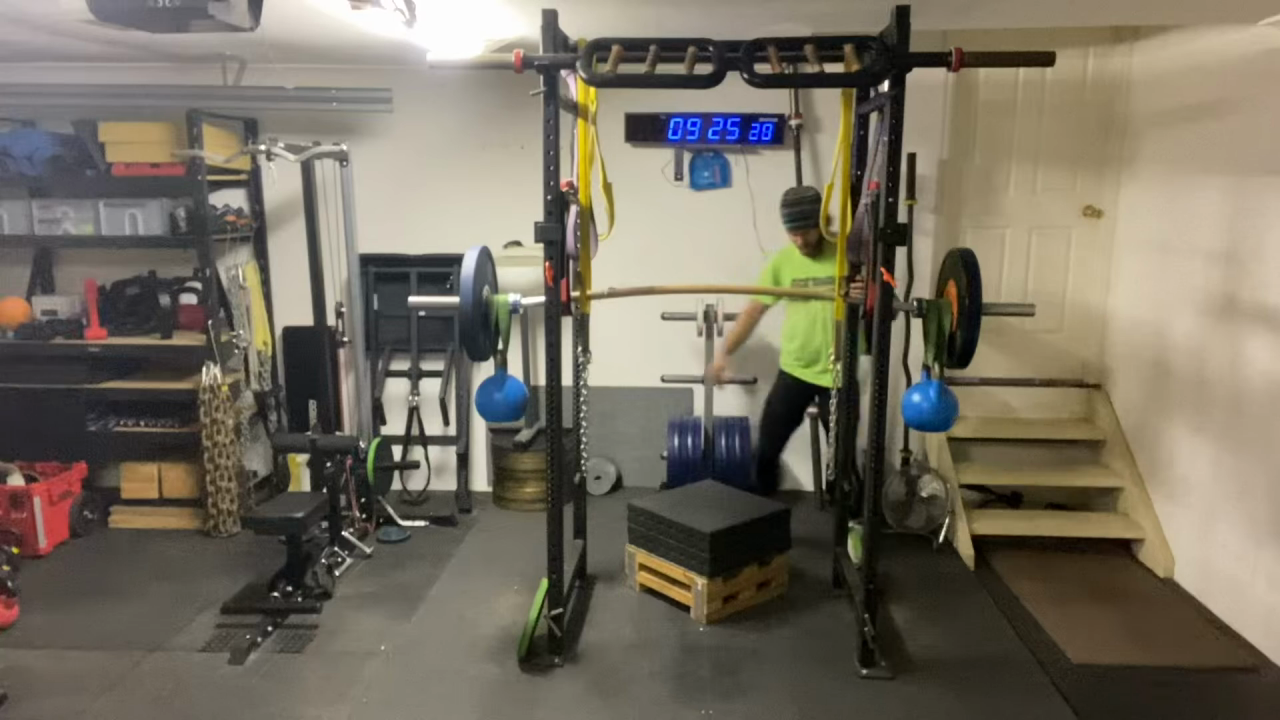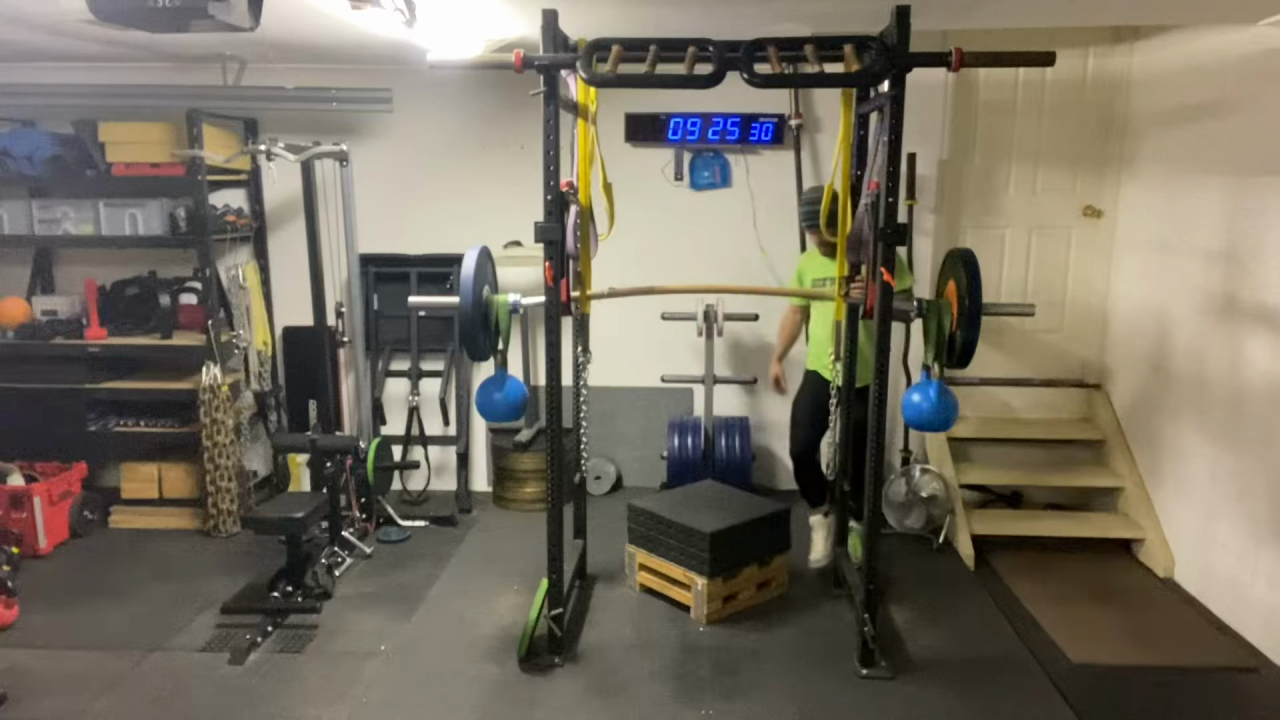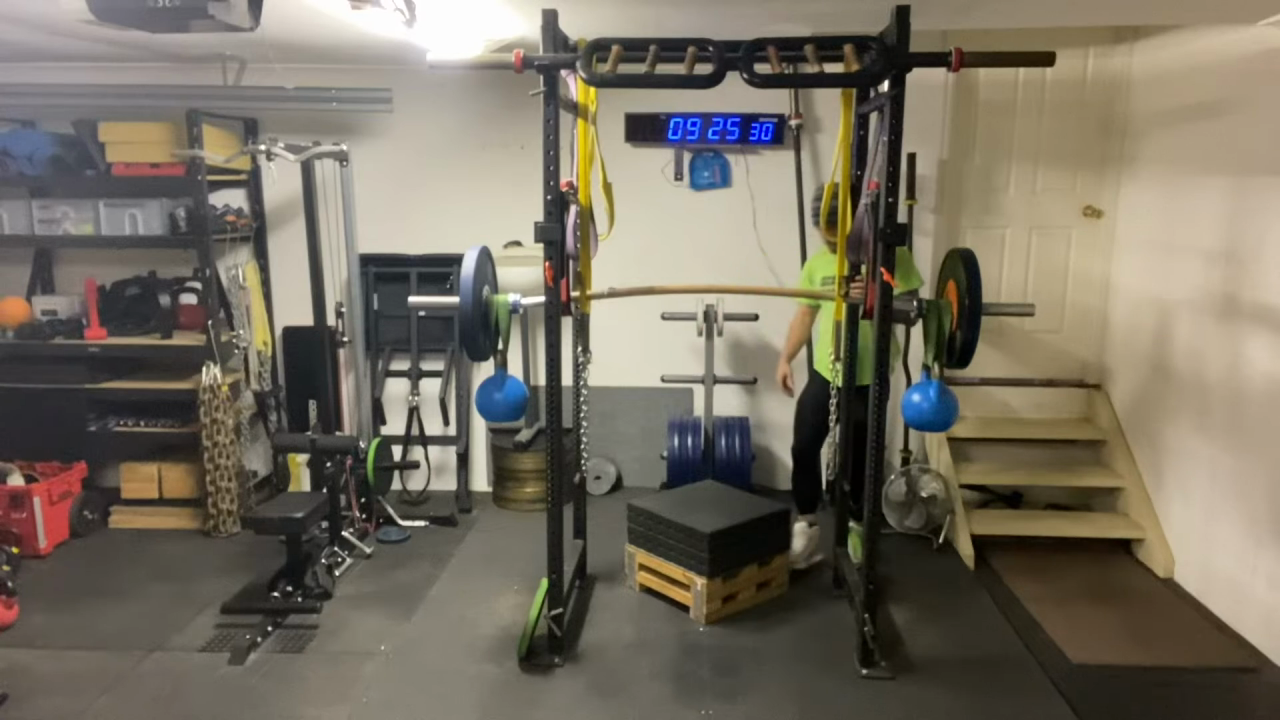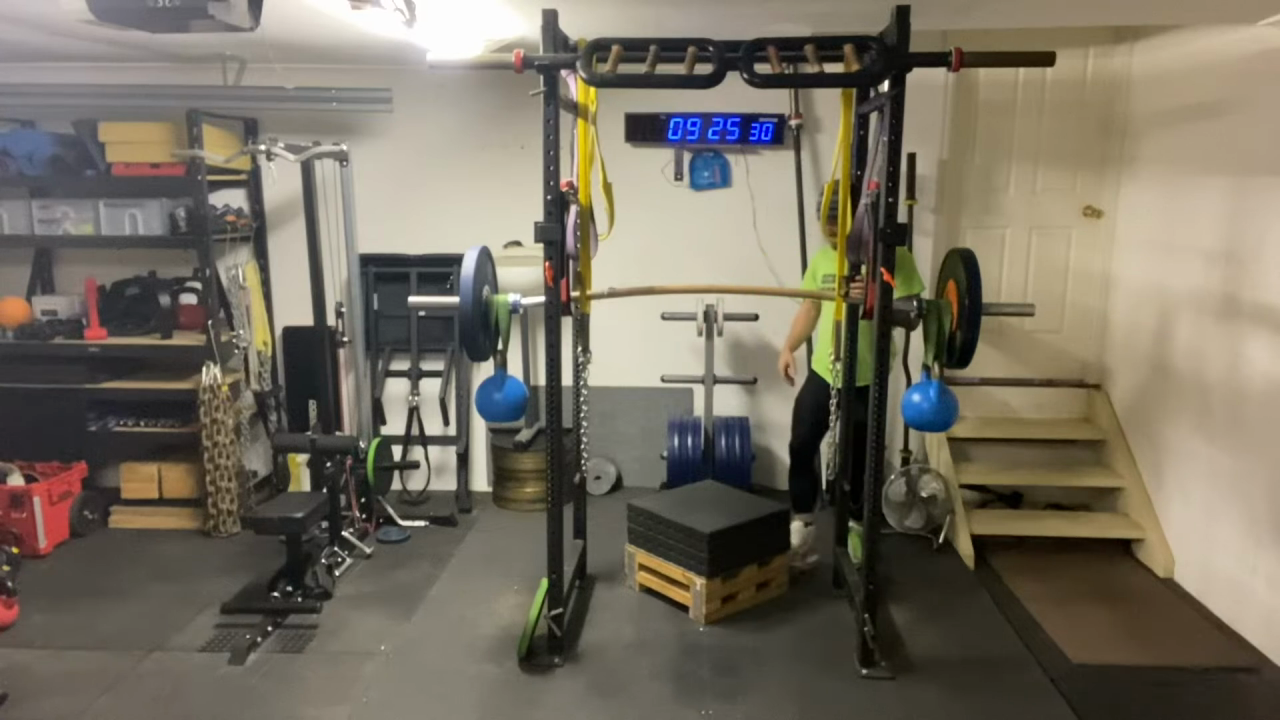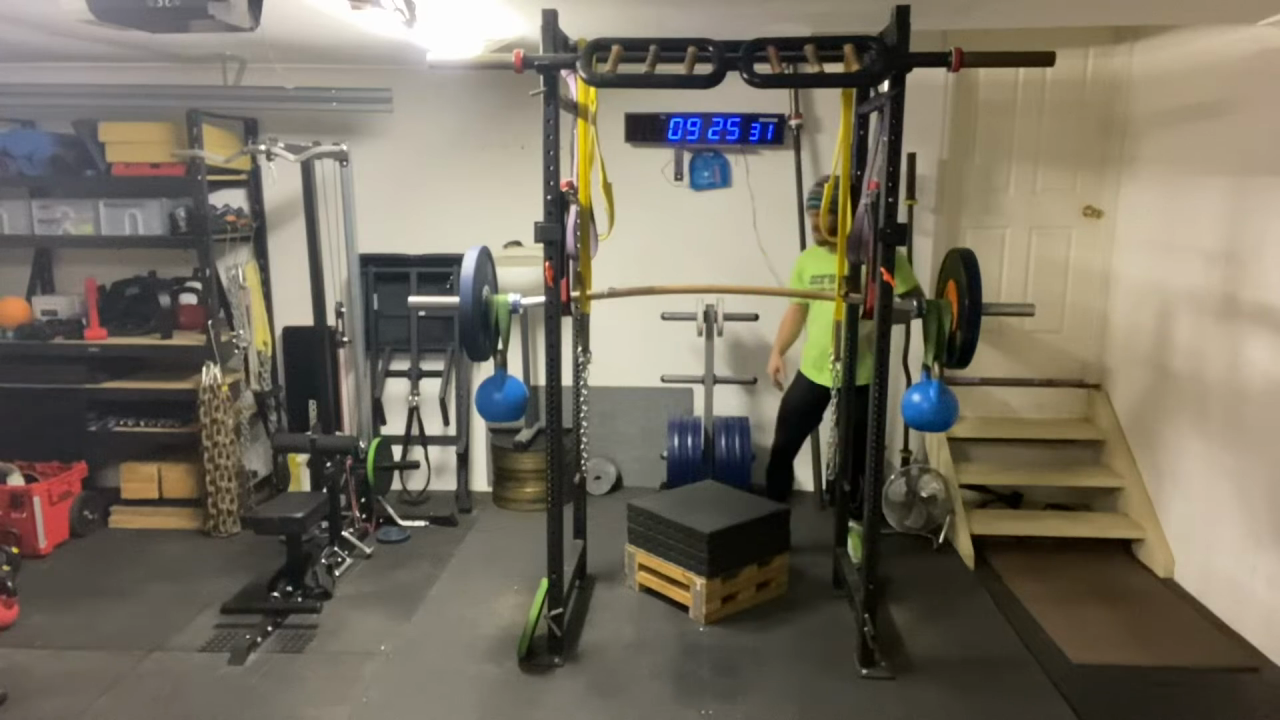
dt=0.3s
person 1, frame 1
right shoulder: (783, 261)
right elbow: (755, 308)
left wrist: (868, 300)
right wrist: (725, 351)
right hip: (795, 372)
right knee: (767, 451)
person 1, frame 2
right shoulder: (808, 261)
right elbow: (796, 311)
right wrist: (777, 358)
left hip: (864, 377)
right hip: (819, 371)
left knee: (857, 459)
right knee: (801, 449)
left ankle: (856, 525)
right ankle: (821, 518)
person 1, frame 3
right shoulder: (817, 260)
right elbow: (806, 311)
right wrist: (786, 358)
left hip: (868, 375)
right hip: (824, 372)
left knee: (860, 456)
right knee: (804, 448)
left ankle: (858, 528)
right ankle: (806, 527)
person 1, frame 4
left shoulder: (891, 253)
right shoulder: (823, 257)
right wrist: (788, 348)
left hip: (866, 379)
right hip: (822, 372)
left knee: (857, 461)
right knee: (800, 448)
left ankle: (856, 527)
right ankle: (803, 530)
person 1, frame 5
right shoulder: (809, 259)
left elbow: (913, 301)
right wrist: (777, 352)
left hip: (857, 378)
right hip: (811, 374)
left knee: (853, 464)
right knee: (782, 447)
left ankle: (855, 529)
